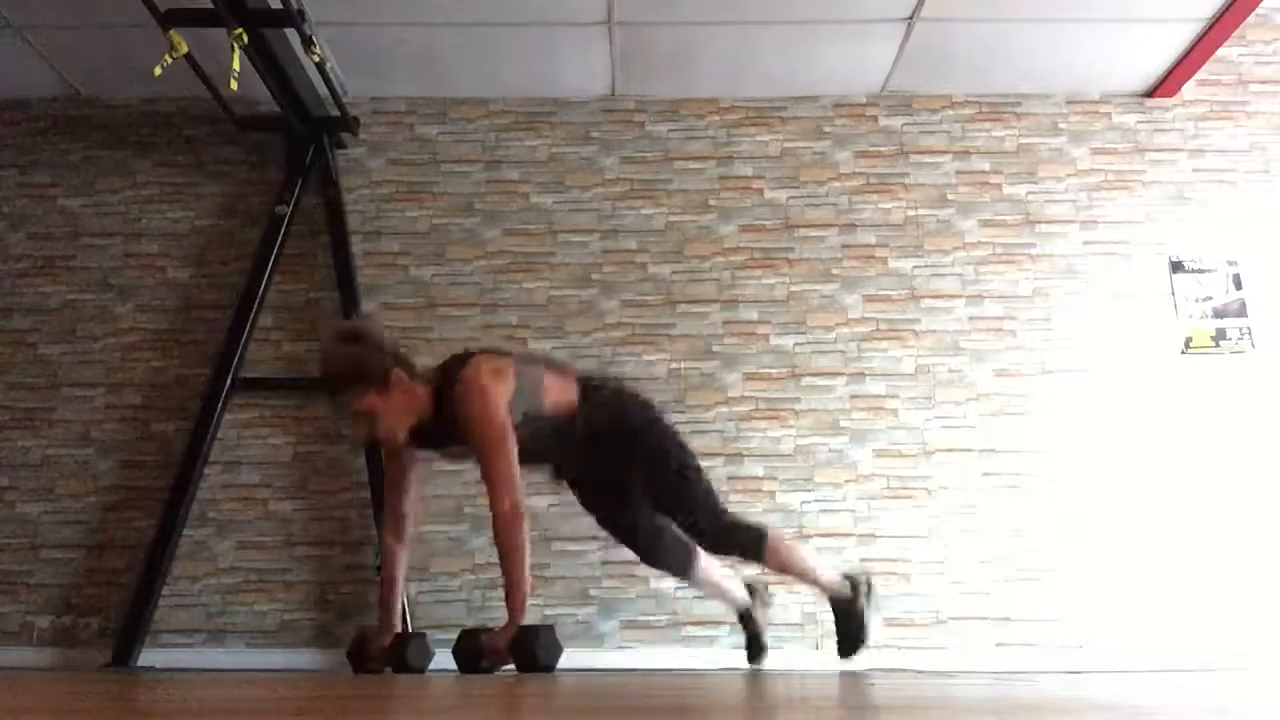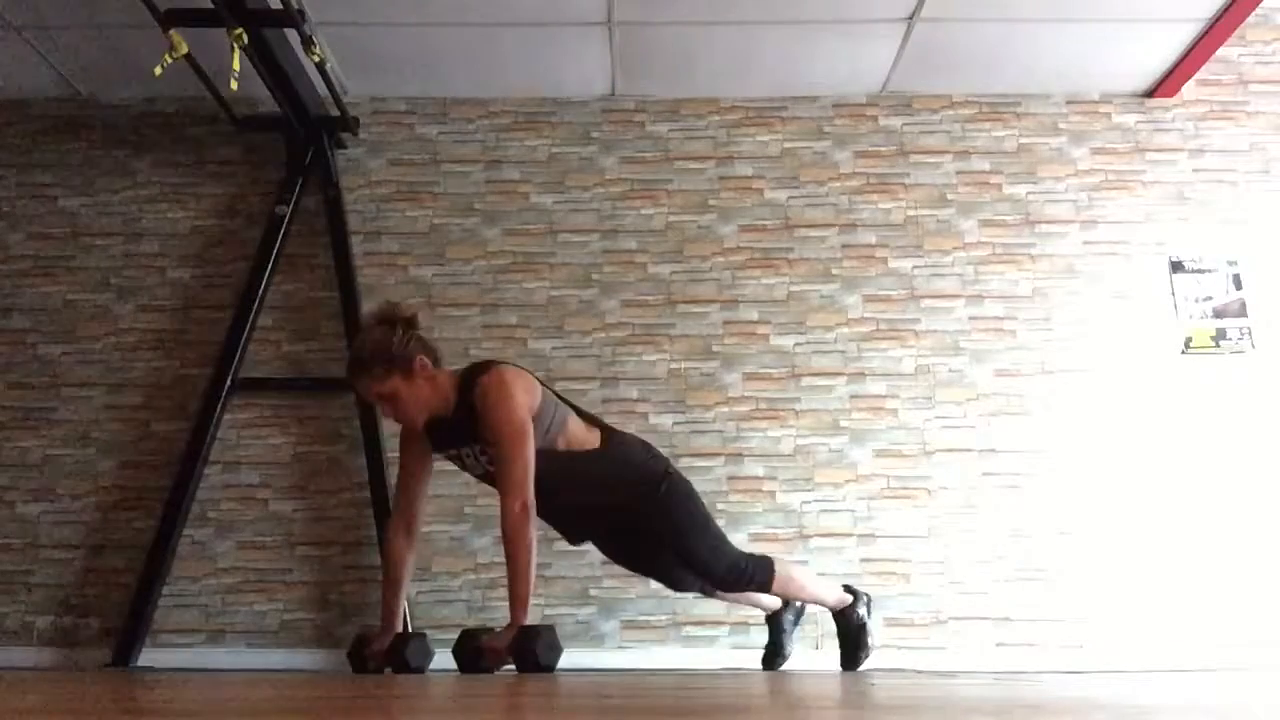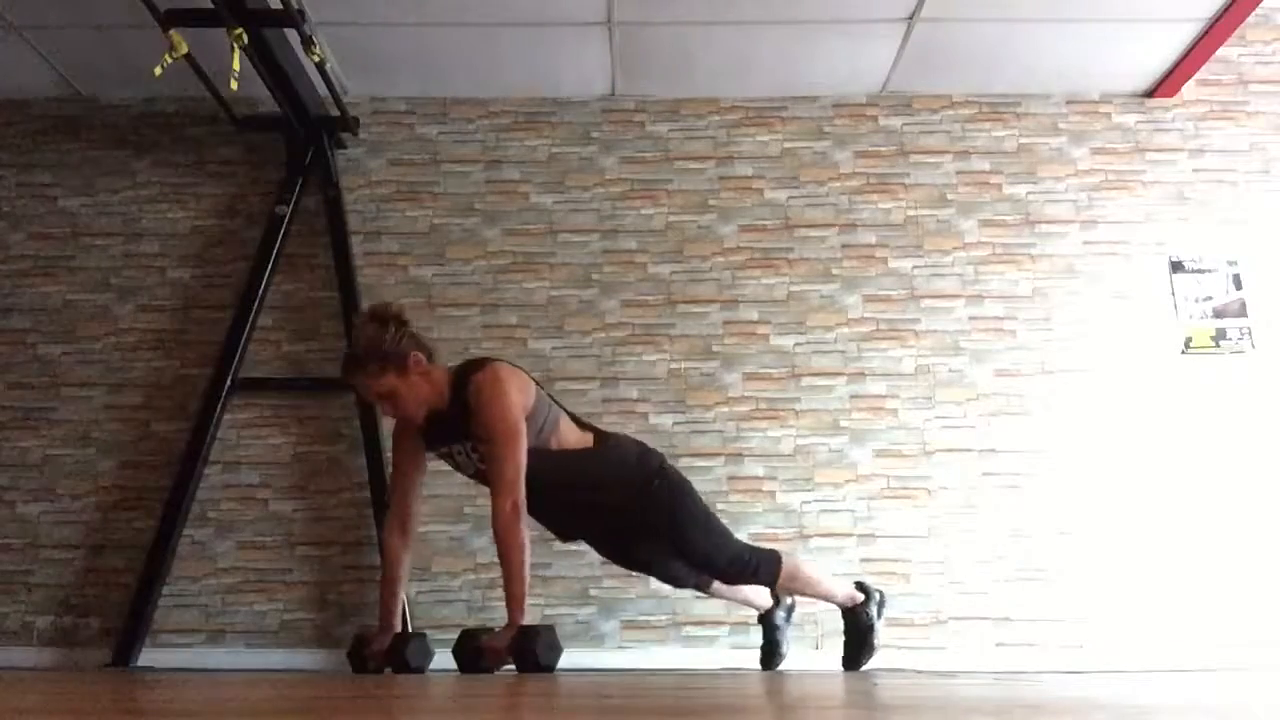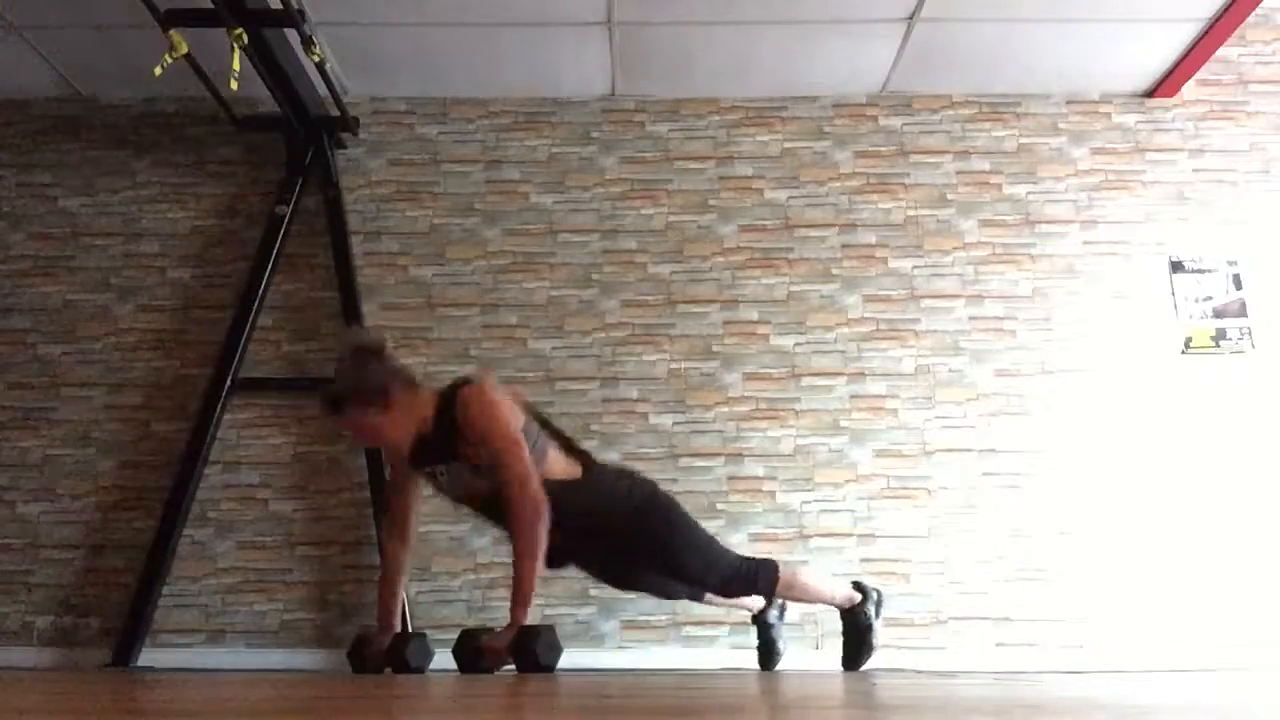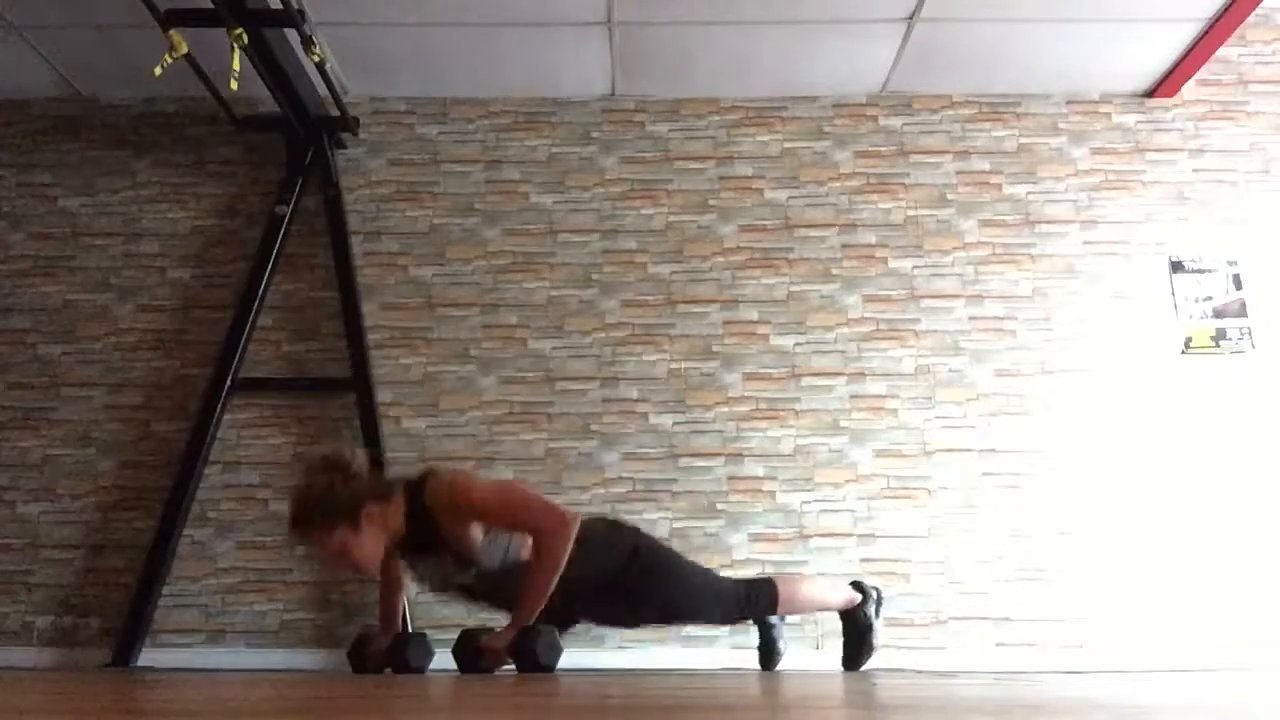
dt=0.1s
person 1, frame 1
left shoulder: (470, 387)
right shoulder: (404, 425)
left elbow: (509, 507)
right elbow: (394, 528)
left wrist: (516, 623)
right wrist: (388, 626)
left hip: (617, 422)
right hip: (587, 443)
left knee: (716, 529)
right knee: (651, 545)
left ankle: (843, 587)
right ankle: (745, 598)
person 1, frame 2
left shoulder: (496, 390)
right shoulder: (425, 423)
left elbow: (518, 509)
right elbow: (404, 526)
left wrist: (517, 625)
right wrist: (390, 627)
left hip: (633, 480)
right hip: (594, 504)
left knee: (732, 570)
right knee: (688, 575)
left ankle: (847, 604)
right ankle: (779, 611)
person 1, frame 3
left shoulder: (488, 386)
right shoulder: (417, 419)
left elbow: (508, 506)
right elbow: (398, 523)
left wrist: (513, 625)
right wrist: (386, 629)
left hip: (628, 479)
right hip: (584, 503)
left knee: (734, 562)
right knee: (687, 573)
left ankle: (857, 601)
right ankle: (770, 608)
person 1, frame 4
left shoulder: (477, 403)
right shoulder: (406, 438)
left elbow: (531, 510)
right elbow: (397, 534)
left wrist: (517, 624)
right wrist: (386, 629)
left hip: (618, 508)
right hip: (577, 534)
left knee: (728, 577)
right knee: (679, 587)
left ankle: (856, 600)
right ankle: (764, 612)
person 1, frame 5
left shoulder: (445, 496)
right shoulder: (389, 522)
left elbow: (558, 524)
right elbow: (391, 587)
left wrist: (521, 624)
right wrist: (387, 637)
left hip: (612, 564)
right hip: (579, 588)
left knee: (735, 599)
left ankle: (857, 599)
right ankle: (763, 625)
